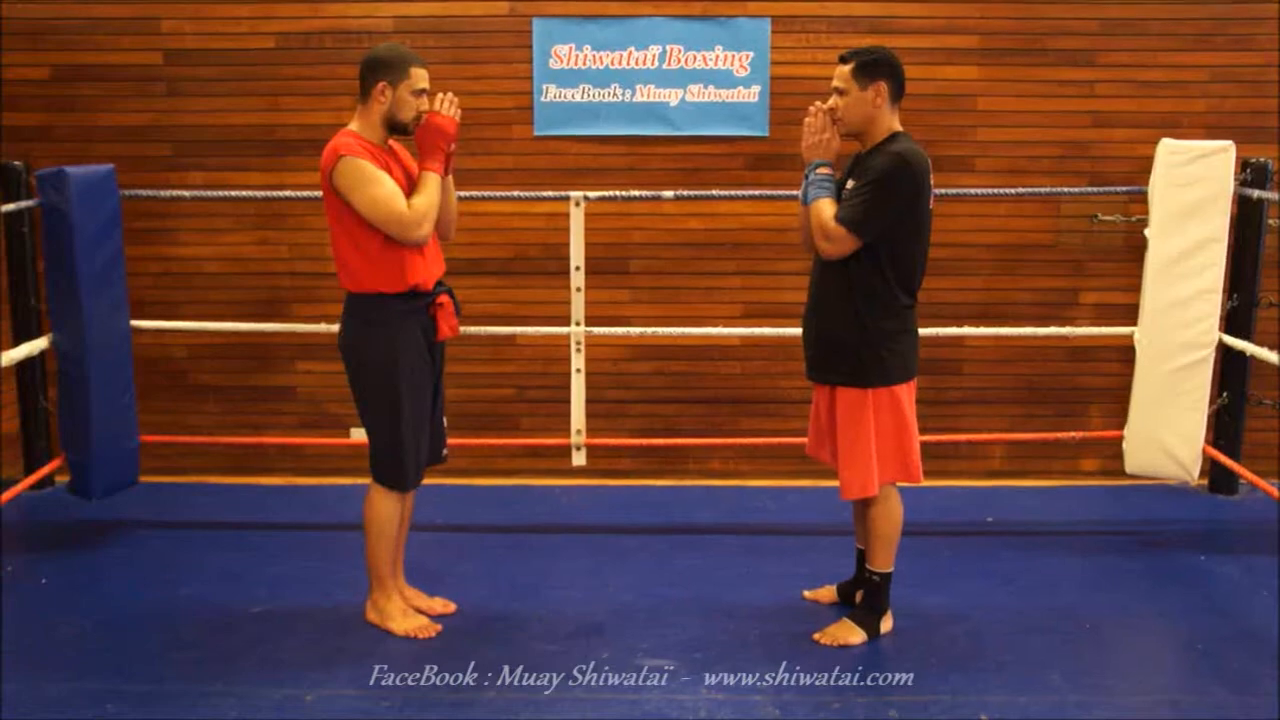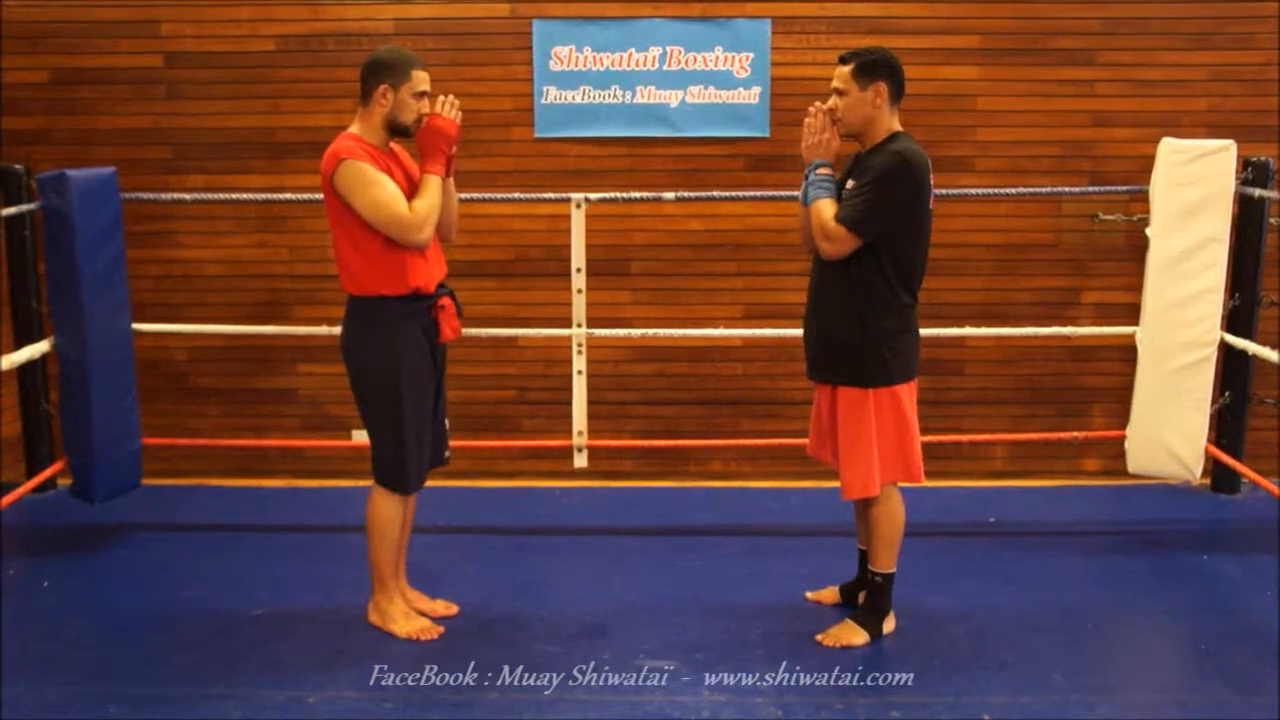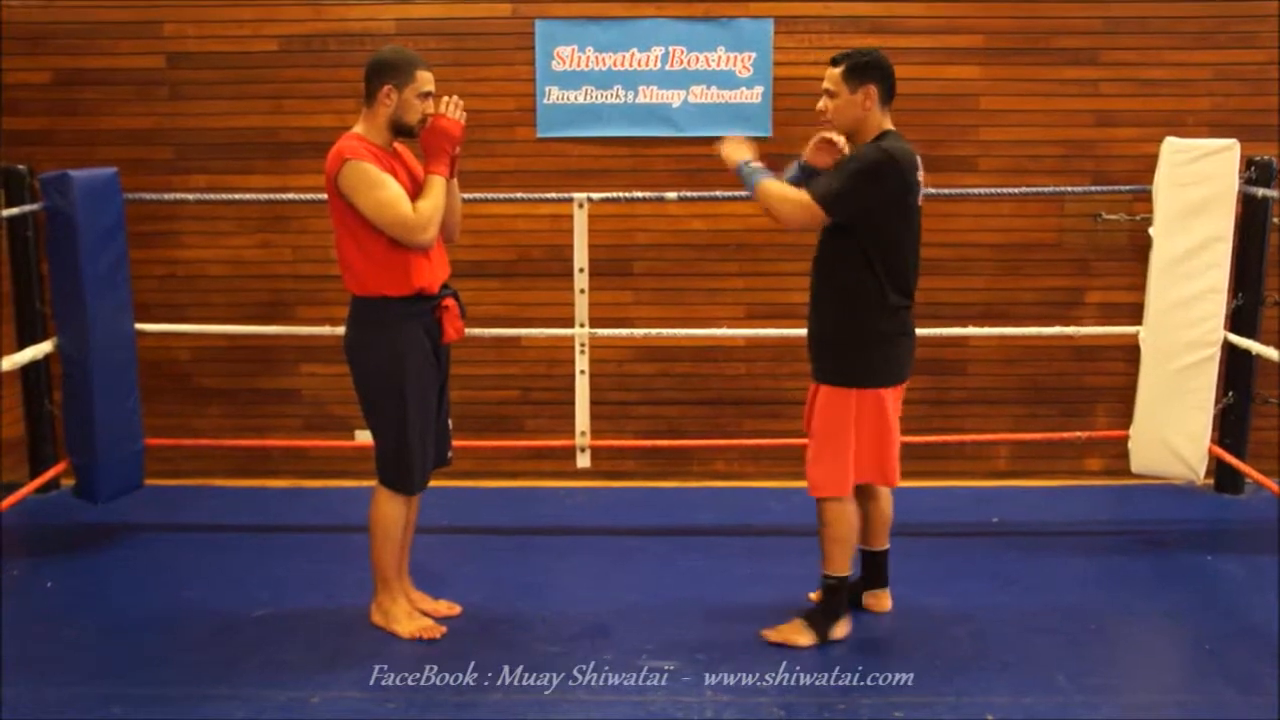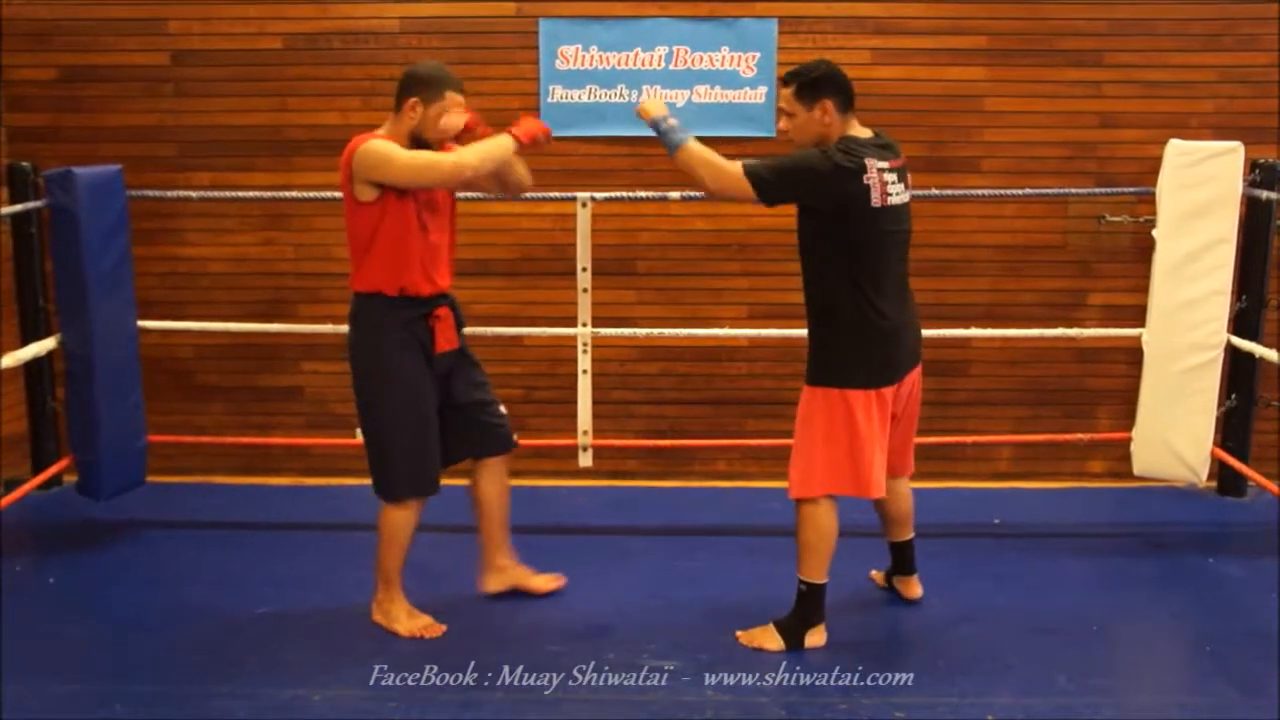
dt=0.5s
person 1, frame 1
left shoulder: (899, 163)
right shoulder: (865, 162)
left elbow: (832, 240)
right elbow: (811, 239)
left wrist: (819, 166)
right wrist: (816, 165)
left hip: (874, 354)
right hip: (845, 347)
left knee: (876, 480)
right knee: (858, 475)
left ankle: (874, 609)
right ankle: (861, 580)
person 1, frame 2
left shoulder: (899, 163)
right shoulder: (865, 162)
left elbow: (833, 241)
right elbow: (811, 239)
left wrist: (819, 168)
right wrist: (816, 166)
left hip: (875, 353)
right hip: (846, 347)
left knee: (878, 480)
right knee: (860, 477)
left ankle: (879, 609)
right ankle: (863, 581)
person 1, frame 3
left shoulder: (882, 162)
right shoulder: (870, 161)
left elbow: (794, 214)
right elbow: (807, 210)
left wrist: (746, 163)
right wrist: (813, 169)
left hip: (862, 353)
right hip: (867, 346)
left knee: (834, 481)
right knee: (867, 475)
left ankle: (827, 612)
right ankle: (872, 584)
person 1, frame 4
left shoulder: (828, 169)
right shoulder: (888, 157)
left elbow: (722, 179)
left wrist: (664, 123)
left hip: (850, 357)
right hip: (899, 346)
left knee: (816, 485)
right knee: (889, 468)
left ankle: (806, 620)
right ankle: (904, 573)
person 2, frame 1
left shoulder: (394, 150)
right shoulder: (350, 157)
left elbow: (444, 228)
right elbow: (413, 228)
left wrist: (441, 156)
right wrist: (433, 155)
left hip: (417, 316)
right hip: (382, 322)
left knee: (412, 462)
right knee: (393, 468)
left ankle: (396, 583)
right ankle: (380, 599)
person 2, frame 2
left shoulder: (395, 153)
right shoulder: (350, 160)
left elbow: (444, 231)
right elbow: (415, 231)
left wrist: (442, 158)
right wrist: (434, 159)
left hip: (420, 318)
right hip: (385, 325)
left knee: (415, 465)
right knee: (395, 470)
left ankle: (399, 585)
right ankle: (383, 600)
person 2, frame 3
left shoulder: (400, 152)
right shoulder: (355, 161)
left elbow: (447, 232)
right elbow: (418, 232)
left wrist: (446, 159)
right wrist: (438, 159)
left hip: (423, 319)
right hip: (387, 325)
left knee: (418, 467)
right knee: (400, 472)
left ankle: (401, 585)
right ankle: (385, 602)
person 2, frame 4
left shoulder: (437, 155)
right shoulder: (368, 154)
left elbow: (518, 183)
right elbow: (457, 169)
left wrist: (481, 134)
right wrist: (518, 134)
left hip: (435, 320)
right hip: (389, 327)
left knee: (491, 443)
right knee: (408, 479)
left ankle: (500, 566)
right ankle: (388, 599)
